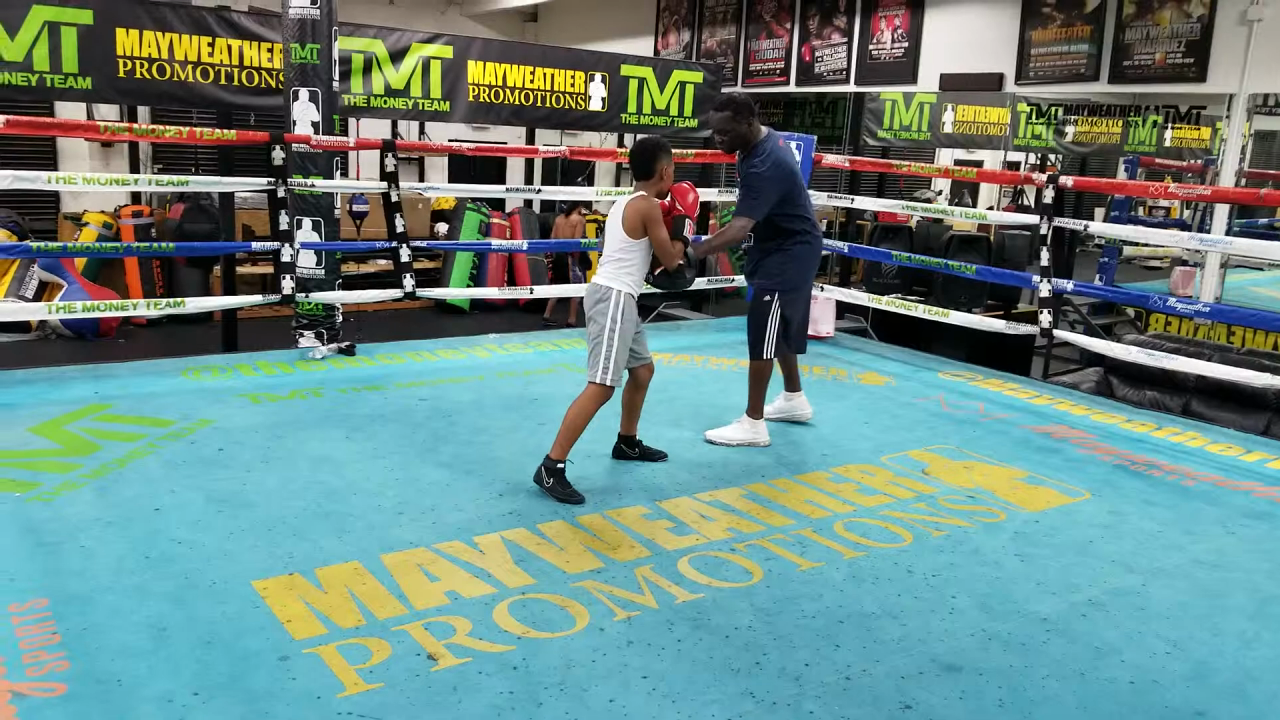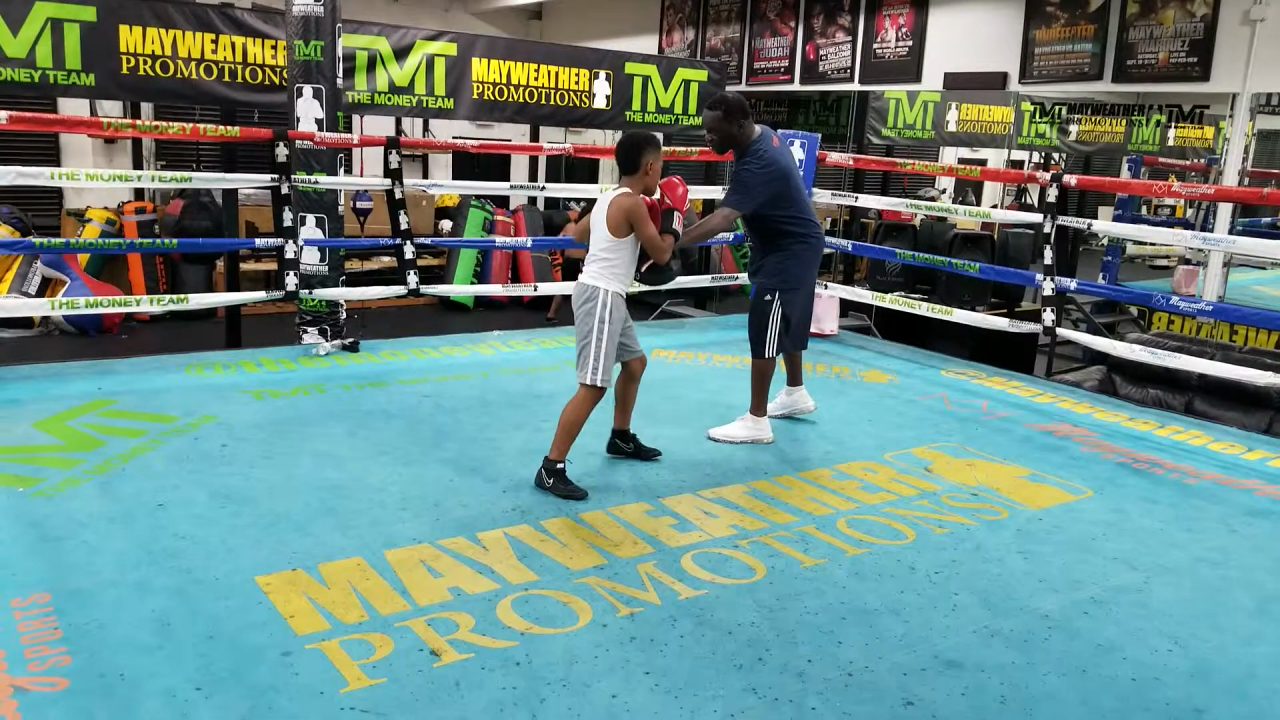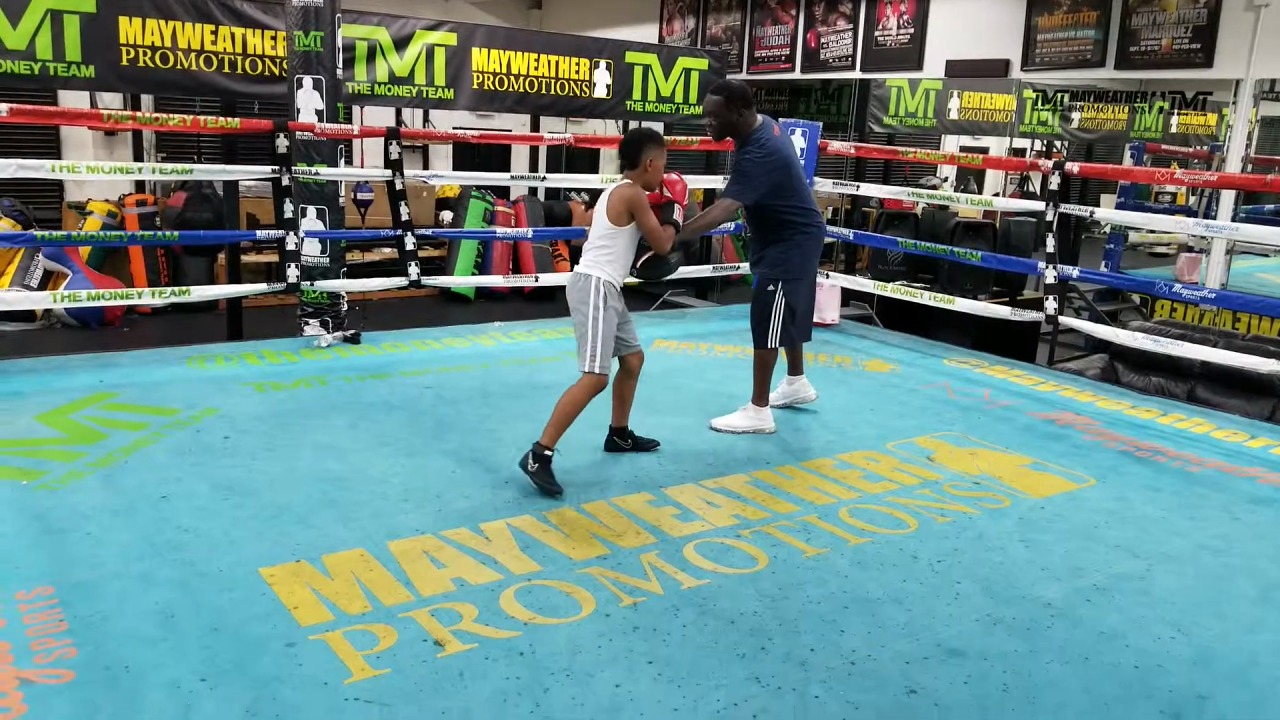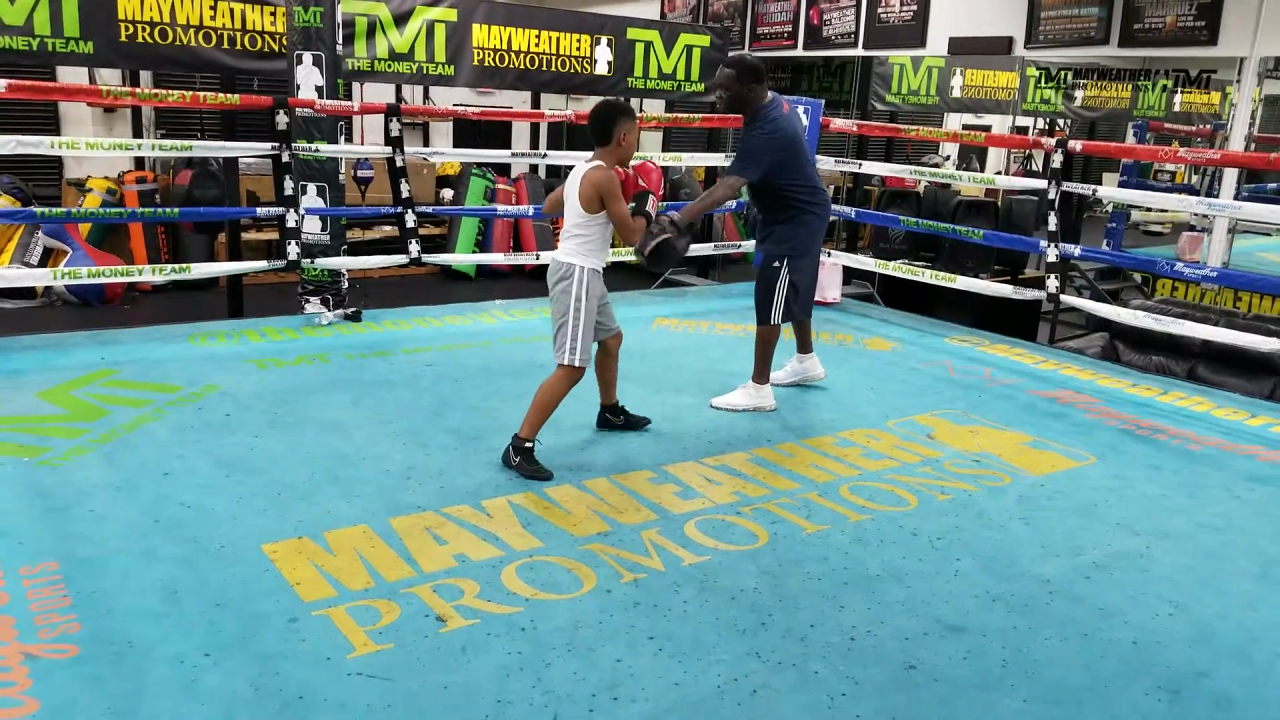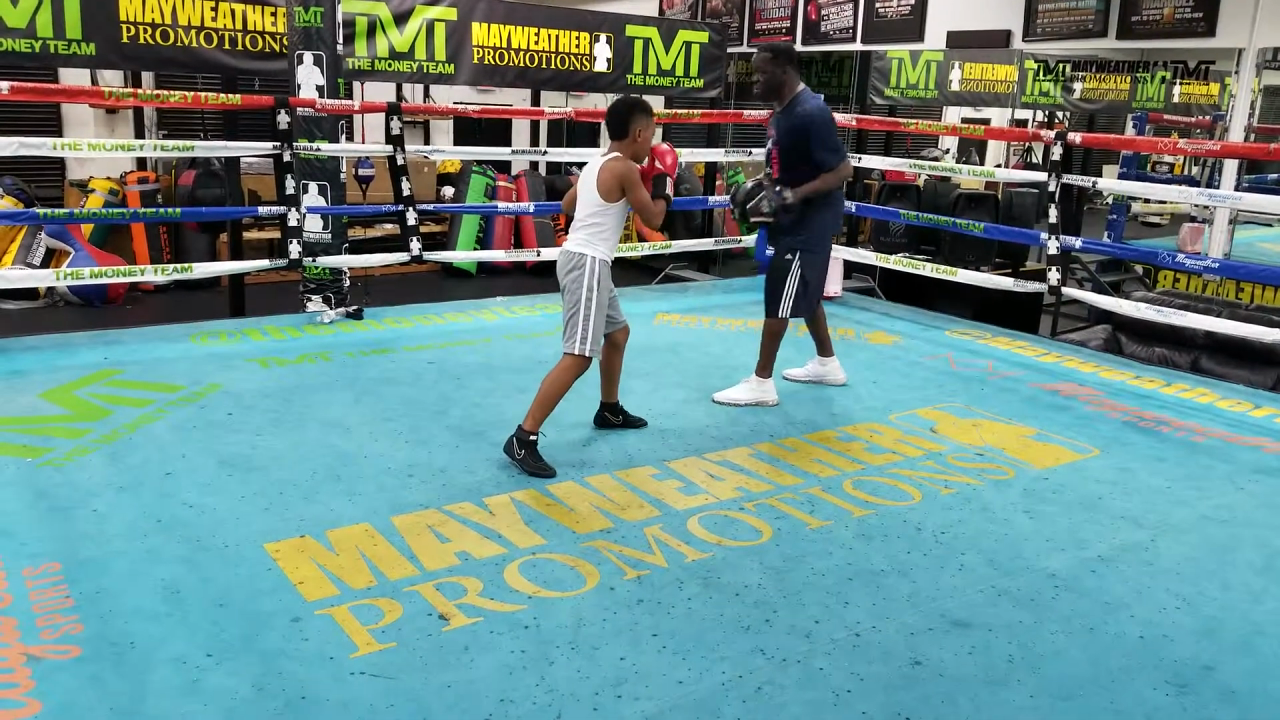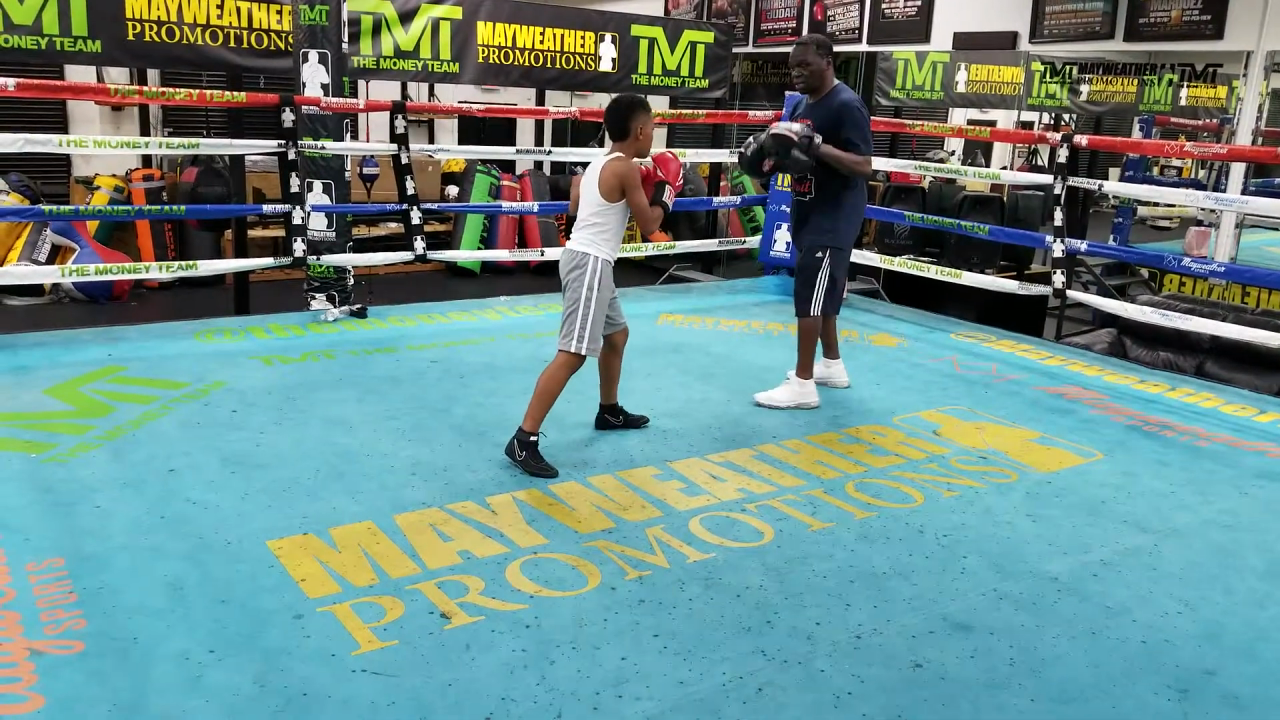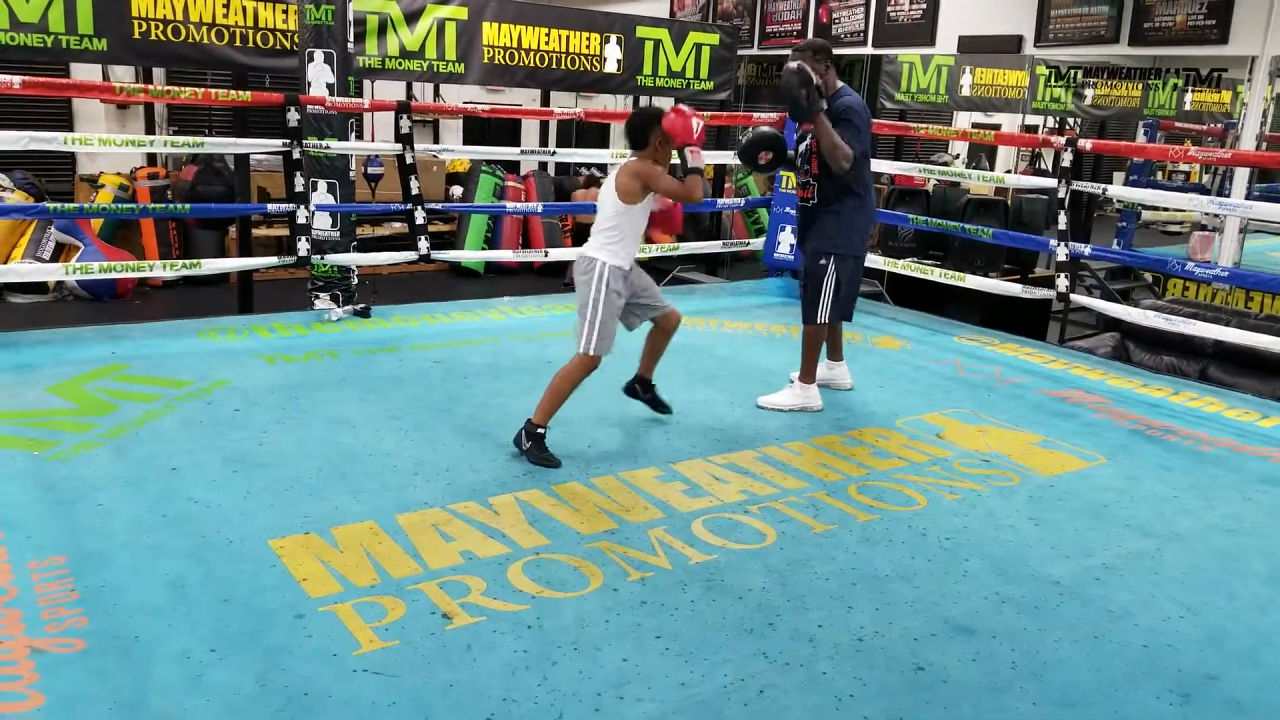
dt=0.4s
person 1, frame 1
left shoulder: (625, 203)
right shoulder: (648, 206)
right elbow: (669, 260)
right wrist: (684, 220)
left hip: (616, 297)
right hip: (613, 298)
left knee: (643, 369)
right knee: (601, 386)
left ankle: (627, 443)
right ankle: (551, 467)
person 1, frame 2
left shoulder: (609, 198)
right shoulder: (632, 203)
left elbow: (577, 235)
right elbow: (660, 254)
right wrist: (673, 213)
left hip: (607, 296)
right hip: (601, 296)
left knee: (635, 363)
right knee: (593, 386)
left ankle: (621, 438)
right ankle: (550, 469)
person 1, frame 3
left shoulder: (614, 193)
right shoulder: (633, 194)
right elbow: (662, 245)
right wrist: (673, 207)
left hip: (604, 287)
right hip: (594, 287)
left knee: (632, 358)
right knee: (594, 376)
left ankle: (619, 435)
right ankle: (539, 455)
person 1, frame 4
left shoulder: (582, 170)
right shoulder: (605, 178)
left elbow: (549, 208)
right elbow: (631, 236)
right wrist: (647, 200)
left hip: (583, 272)
right hip: (577, 274)
left knee: (611, 339)
right knee: (572, 367)
left ankle: (611, 412)
right ankle: (519, 447)
person 1, frame 5
left shoulder: (596, 165)
right shoulder: (625, 168)
left elbow: (566, 205)
right elbow: (653, 219)
right wrist: (664, 179)
left hip: (585, 260)
right hip: (588, 263)
left knee: (618, 334)
right knee: (578, 356)
left ankle: (610, 410)
right ankle: (523, 439)
person 1, frame 6
left shoulder: (600, 164)
right shoulder: (626, 168)
left elbow: (573, 205)
right elbow: (648, 226)
right wrist: (666, 186)
left hip: (590, 261)
right hip: (590, 263)
left knee: (617, 335)
right knee: (572, 354)
left ankle: (610, 412)
right ankle: (524, 441)
person 1, frame 7
left shoulder: (631, 171)
right shoulder: (637, 171)
right elbow: (693, 194)
left wrist: (659, 213)
right wrist: (690, 149)
left hip: (623, 268)
right hip: (602, 268)
left knee: (668, 319)
right knee: (589, 357)
left ankle: (641, 383)
right ankle: (533, 432)
person 2, frame 1
left shoulder: (765, 164)
right shoulder: (764, 141)
left elbow: (739, 227)
left wrist: (692, 252)
left hip: (789, 252)
right hip: (782, 247)
left knee: (762, 332)
right knee: (781, 327)
left ankle: (753, 424)
right ankle: (794, 399)
person 2, frame 2
left shoulder: (759, 164)
right shoulder: (763, 135)
left elbow: (721, 219)
left wrist: (672, 243)
left hip: (790, 250)
right hip: (791, 244)
left knee: (764, 330)
right knee: (786, 322)
left ankle: (756, 421)
right ankle: (796, 394)
person 2, frame 3
left shoulder: (760, 154)
right shoulder: (763, 126)
left elbow: (723, 210)
left wrist: (673, 236)
left hip: (791, 241)
right hip: (790, 235)
left knee: (767, 320)
right knee: (786, 314)
left ankle: (758, 411)
right ankle: (797, 383)
person 2, frame 4
left shoulder: (767, 131)
right shoulder: (772, 104)
left elbow: (728, 187)
left wrist: (677, 218)
left hip: (795, 219)
right hip: (793, 212)
left knee: (768, 299)
right knee: (792, 292)
left ankle: (758, 390)
right ankle: (806, 361)
person 2, frame 5
left shoulder: (810, 113)
right shoulder: (782, 109)
left elbow: (842, 171)
left wrist: (792, 197)
left hip: (812, 218)
right hip: (797, 217)
left knee: (780, 297)
right knee: (804, 291)
left ankle: (761, 383)
right ankle: (827, 363)
person 2, frame 6
left shoulder: (847, 104)
right shoulder: (802, 105)
left elbow: (864, 167)
left wrist: (816, 145)
right wrist: (774, 156)
left hip: (835, 214)
right hip: (809, 211)
left knee: (810, 296)
right knee: (819, 293)
left ankle: (803, 384)
right ankle: (832, 365)
person 2, frame 7
left shoulder: (848, 107)
right shoulder: (815, 104)
left elbow: (842, 162)
left wrist: (815, 110)
left hip: (844, 216)
right hip: (821, 214)
left knee: (817, 298)
right knee: (827, 295)
left ankle: (805, 388)
right ankle: (835, 367)
